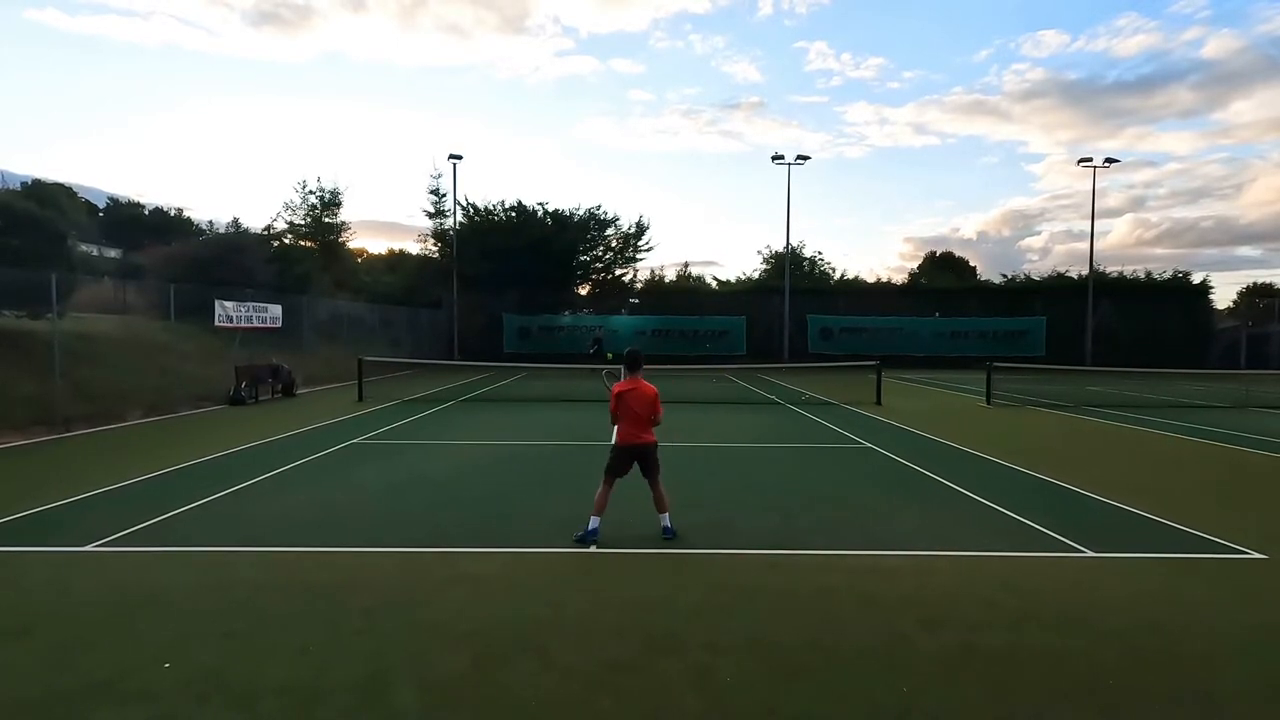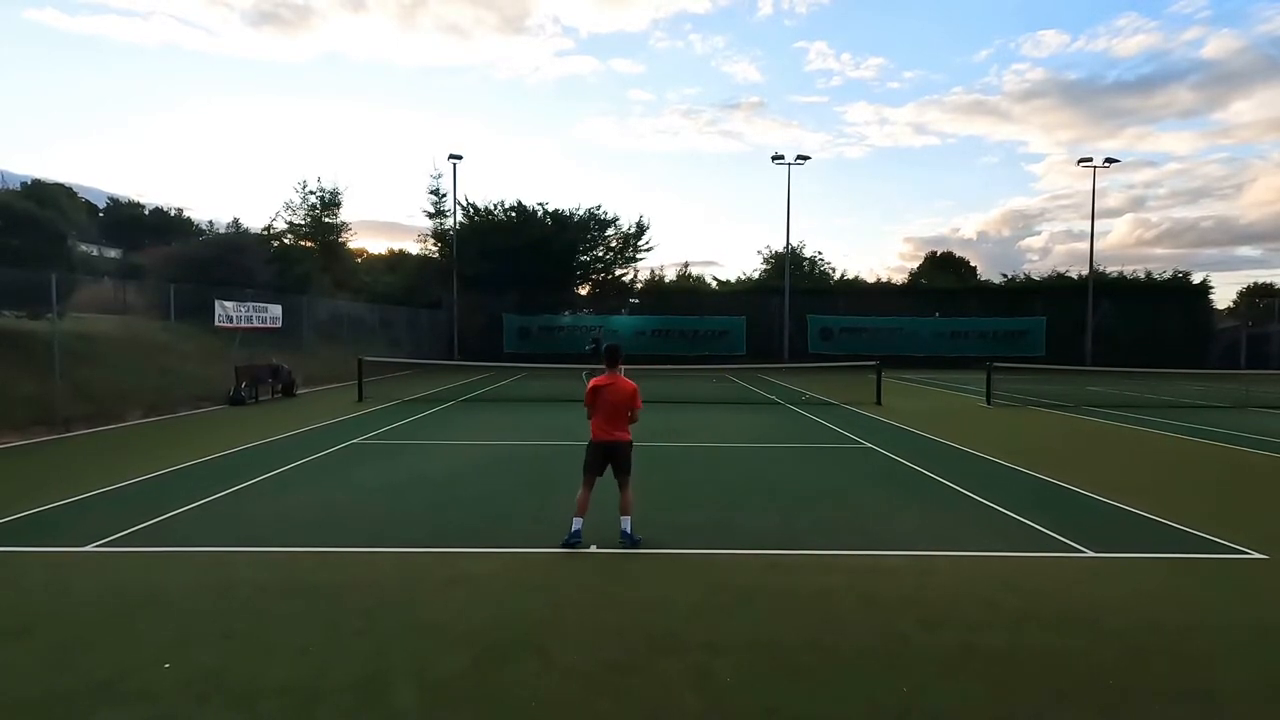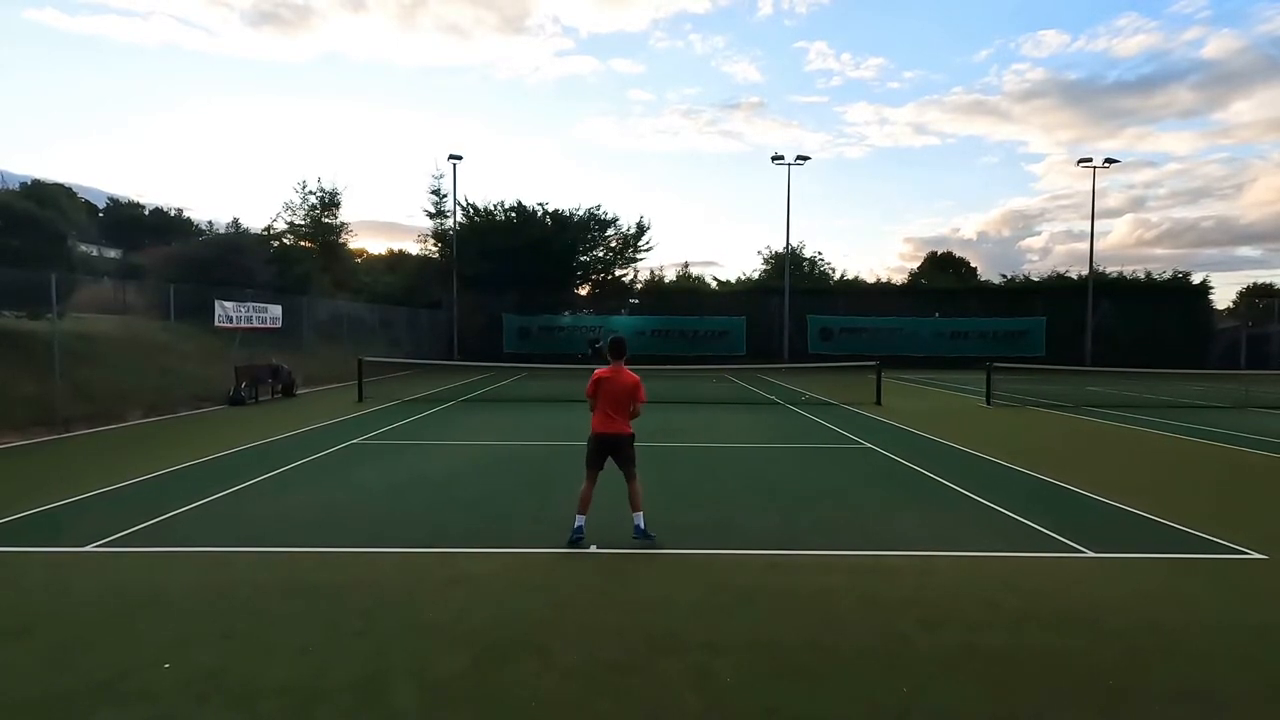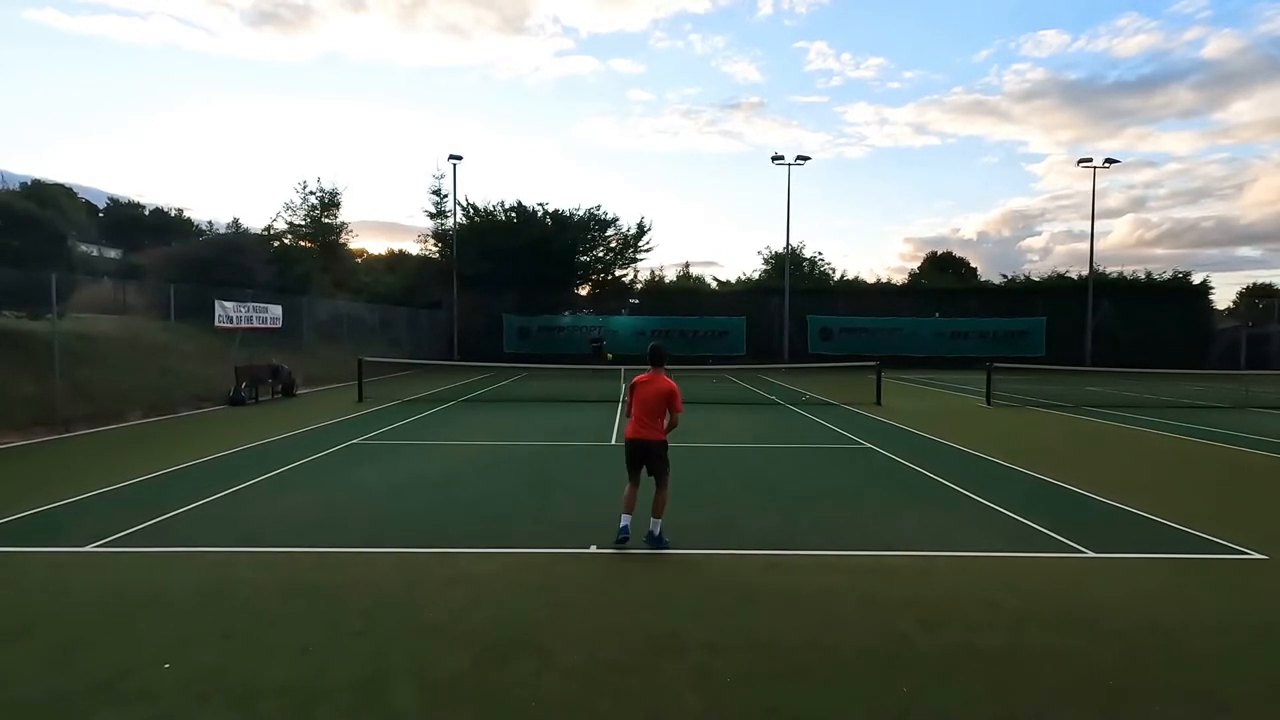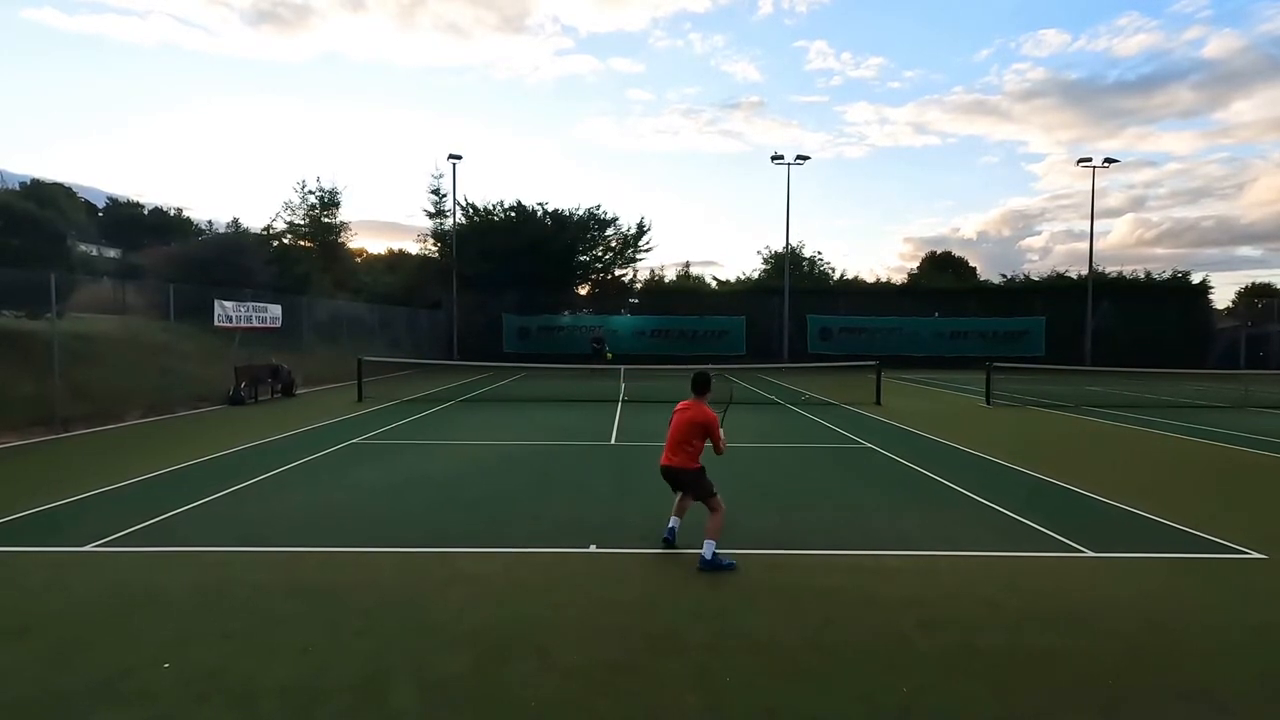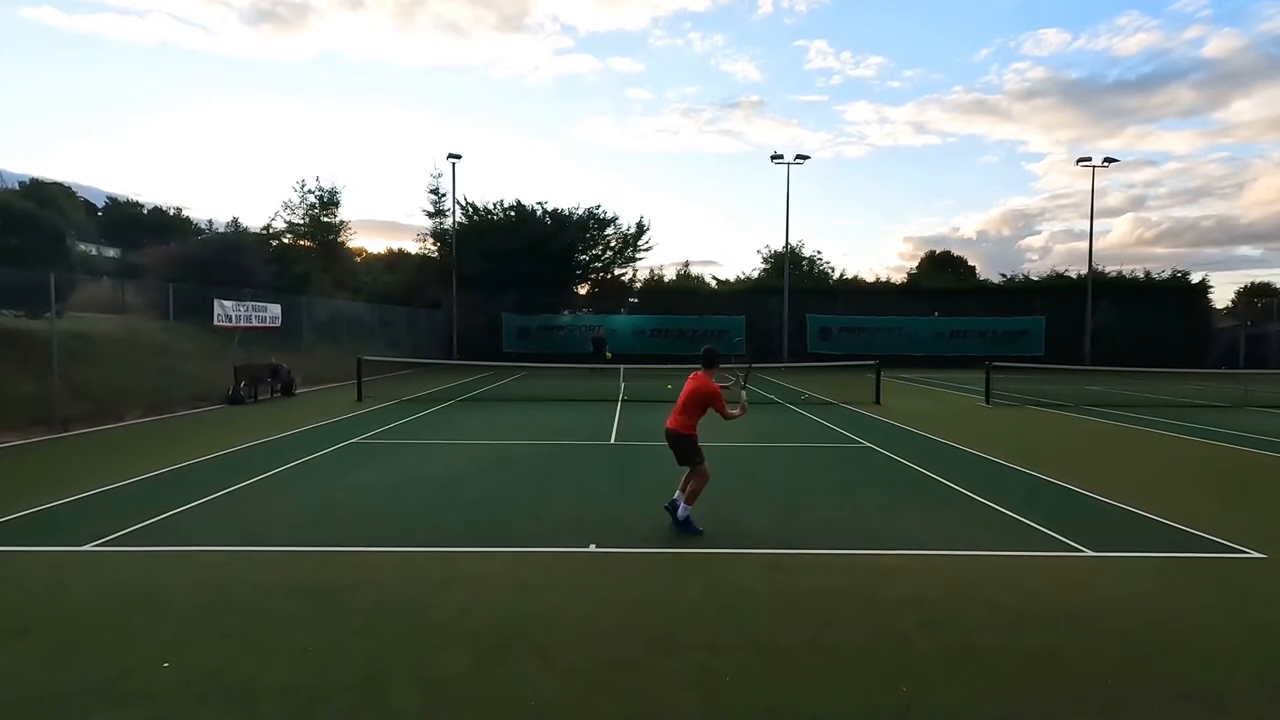
dt=0.4s
person 1, frame 1
left shoulder: (618, 389)
right shoulder: (651, 391)
left elbow: (614, 420)
right elbow: (657, 420)
left hip: (623, 445)
right hip: (647, 444)
left knee: (606, 486)
right knee: (656, 485)
left ankle: (592, 529)
right ankle: (666, 527)
person 1, frame 2
left shoulder: (594, 384)
right shoulder: (631, 387)
left elbow: (589, 415)
right elbow: (635, 417)
left hip: (599, 441)
right hip: (622, 442)
left knee: (586, 486)
right knee: (625, 487)
left ankle: (576, 531)
right ankle: (626, 531)
person 1, frame 3
left shoulder: (598, 375)
right shoulder: (634, 380)
left elbow: (591, 406)
right elbow: (637, 411)
left hip: (599, 434)
right hip: (622, 435)
left knee: (590, 481)
right knee: (632, 480)
left ankle: (579, 528)
right ankle: (639, 528)
person 1, frame 4
left shoulder: (637, 381)
right shoulder: (671, 387)
left elbow: (629, 412)
right elbow: (674, 422)
left hip: (632, 439)
right hip: (655, 441)
left knee: (633, 482)
right knee: (662, 485)
left ankle: (624, 528)
right ankle: (654, 533)
person 1, frame 5
left shoulder: (680, 407)
right shoulder: (709, 416)
right elbow: (718, 451)
right wrist: (722, 443)
left hip: (667, 466)
right hip: (688, 468)
left knee: (686, 492)
right knee: (717, 509)
left ankle: (671, 530)
right ankle: (708, 557)
person 1, frame 6
left shoulder: (695, 376)
right shoulder: (712, 389)
right elbow: (726, 415)
left wrist: (727, 385)
right wrist: (740, 411)
left hip: (673, 429)
right hip: (682, 433)
left knee: (696, 469)
right knee: (702, 474)
left ankle: (676, 501)
right ankle: (681, 517)
